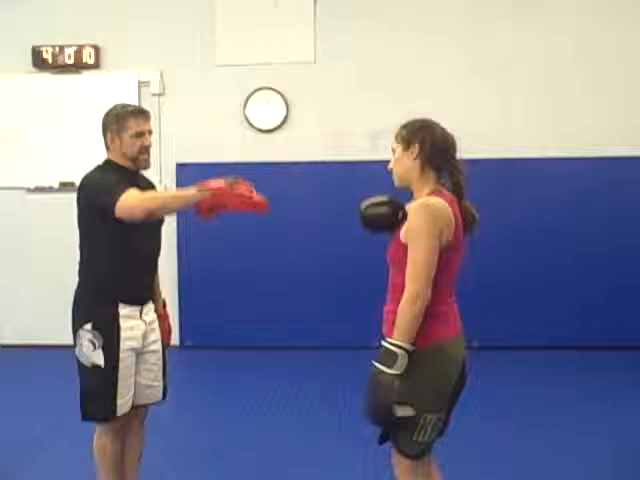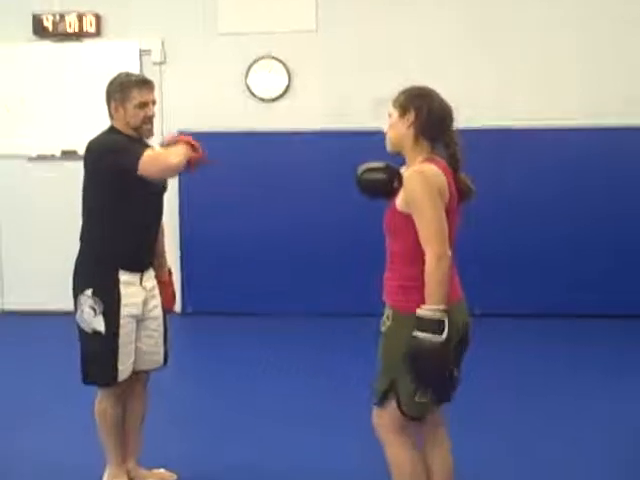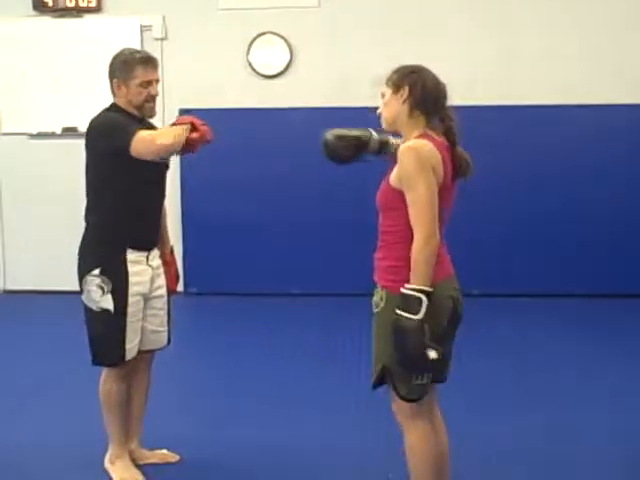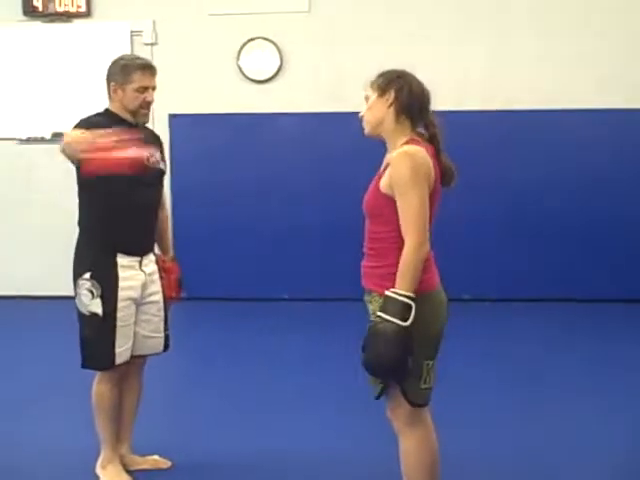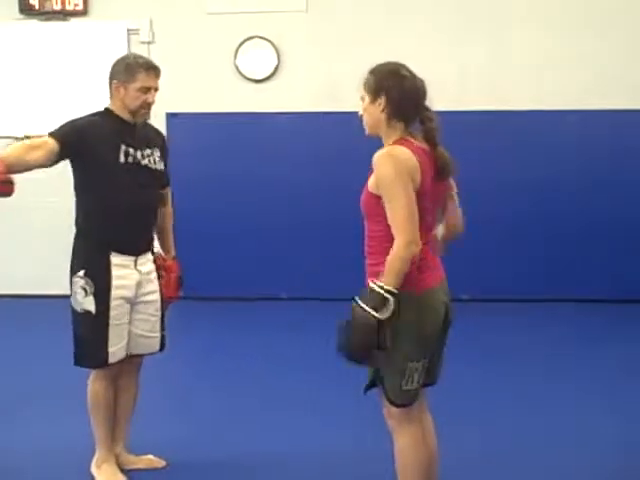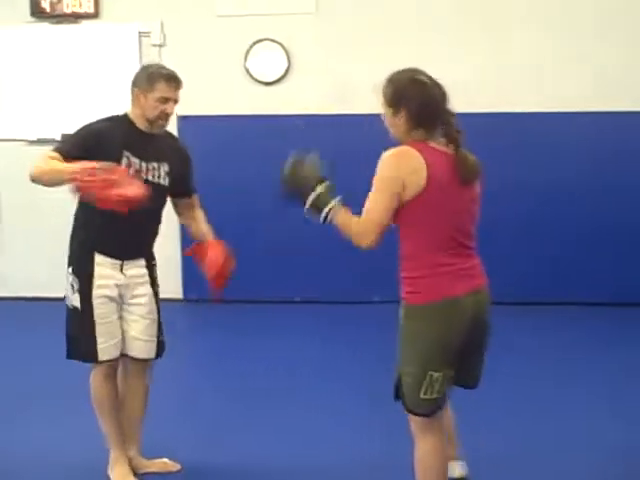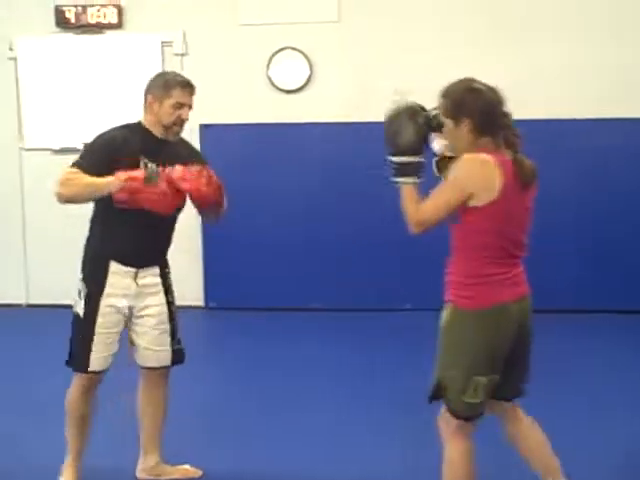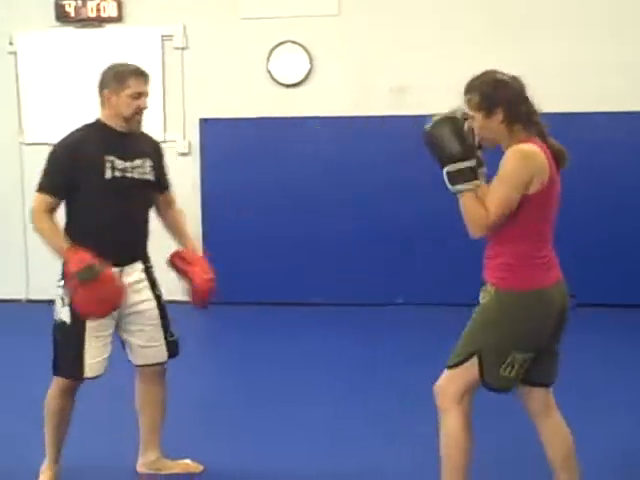
dt=0.3s
person 1, frame 1
left shoulder: (145, 186)
right shoulder: (98, 183)
right elbow: (137, 209)
left wrist: (158, 304)
right wrist: (201, 194)
left hip: (143, 314)
right hip: (106, 317)
left knee: (137, 413)
right knee: (111, 419)
person 1, frame 2
left shoulder: (144, 151)
right shoulder: (105, 149)
right elbow: (165, 166)
left wrist: (162, 270)
right wrist: (183, 149)
left hip: (143, 280)
right hip: (107, 283)
left knee: (140, 376)
right knee: (113, 381)
person 1, frame 3
left shoulder: (151, 130)
right shoulder: (106, 125)
right elbow: (157, 148)
left wrist: (166, 249)
right wrist: (184, 130)
left hip: (148, 258)
right hip: (111, 261)
left knee: (143, 355)
right knee: (117, 361)
left ankle: (133, 445)
person 1, frame 4
left shoulder: (152, 140)
right shoulder: (98, 127)
right elbow: (74, 143)
left wrist: (168, 256)
right wrist: (102, 148)
left hip: (146, 264)
right hip: (106, 266)
left knee: (137, 362)
right knee: (110, 365)
person 1, frame 5
left shoulder: (155, 139)
right shoulder: (89, 130)
right elbow: (41, 148)
left wrist: (170, 256)
left hip: (144, 263)
right hip: (100, 264)
left knee: (133, 360)
right knee: (105, 364)
person 1, frame 6
left shoulder: (174, 151)
right shoulder: (101, 134)
left elbow: (188, 208)
right elbow: (40, 169)
left wrist: (210, 244)
right wrist: (83, 172)
left hip: (140, 266)
right hip: (96, 264)
left knee: (139, 361)
right knee: (104, 363)
person 1, frame 7
left shoulder: (186, 154)
right shoulder: (114, 143)
left elbow: (211, 208)
right elbow: (64, 188)
left wrist: (207, 197)
right wrist: (117, 183)
left hip: (153, 275)
right hip: (107, 273)
left knee: (157, 368)
right knee: (87, 373)
person 1, frame 8
left shoulder: (148, 147)
right shoulder: (75, 146)
left elbow: (165, 202)
right elbow: (39, 213)
left wrist: (191, 250)
right wrist: (73, 259)
left hip: (136, 275)
left knee: (153, 367)
right knee: (70, 376)
person 2, frame 1
left shoulder: (428, 210)
right shoulder: (442, 204)
left elbow: (417, 294)
left wrist: (390, 365)
right wrist: (400, 219)
left hip: (423, 351)
right hip: (440, 345)
person 2, frame 2
left shoulder: (421, 176)
right shoulder: (435, 171)
left elbow: (438, 256)
left wrist: (431, 325)
right wrist: (397, 185)
left hip: (417, 314)
right hip: (436, 311)
left knee: (389, 424)
right knee: (428, 423)
person 2, frame 3
left shoulder: (416, 153)
right shoulder: (430, 145)
left elbow: (426, 237)
left wrist: (414, 309)
right wrist: (373, 142)
left hip: (410, 293)
right hip: (427, 289)
left knee: (409, 409)
right knee: (421, 403)
person 2, frame 4
left shoulder: (406, 159)
right shoulder: (411, 152)
left elbow: (416, 244)
left wrist: (394, 316)
left hip: (402, 299)
right hip: (403, 298)
left knee: (406, 415)
right knee: (411, 409)
person 2, frame 5
left shoulder: (390, 159)
right shoulder: (432, 154)
left elbow: (406, 243)
right elbow: (453, 221)
left wrist: (375, 304)
left hip: (406, 299)
right hip: (430, 291)
left knee: (401, 413)
right knee: (411, 407)
person 2, frame 6
left shoulder: (398, 161)
right shoulder: (463, 161)
left elbow: (366, 234)
left wrist: (320, 197)
left hip: (431, 305)
right hip: (473, 296)
left knee: (424, 421)
right knee: (429, 407)
person 2, frame 7
left shoulder: (474, 167)
right shoulder: (513, 166)
left elbow: (417, 222)
left wrist: (405, 161)
right wrist: (447, 155)
left hip: (475, 312)
right hip: (513, 304)
left knee: (453, 426)
right knee: (508, 409)
person 2, frame 8
left shoulder: (522, 156)
right shoulder: (535, 152)
left elbow: (480, 225)
right elbow: (496, 209)
left wrist: (457, 166)
right wrist: (468, 162)
left hip: (516, 296)
right hip: (544, 292)
left knee: (450, 393)
right knee: (540, 405)
